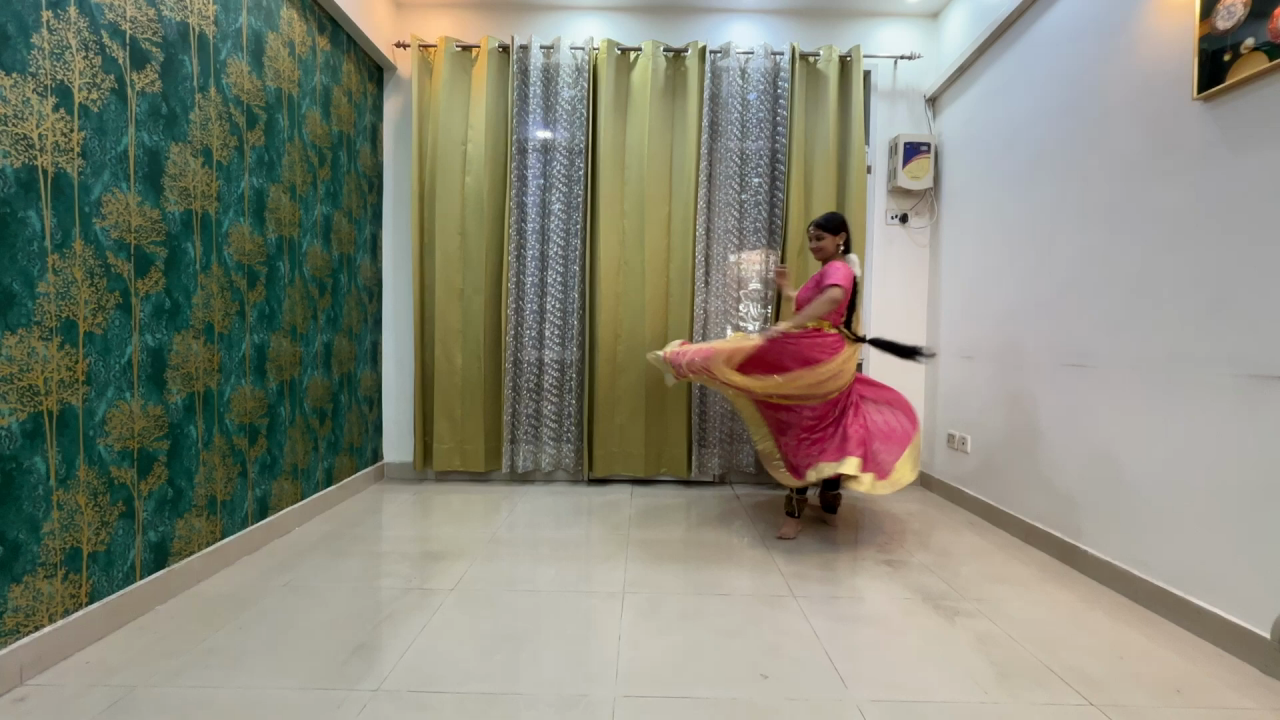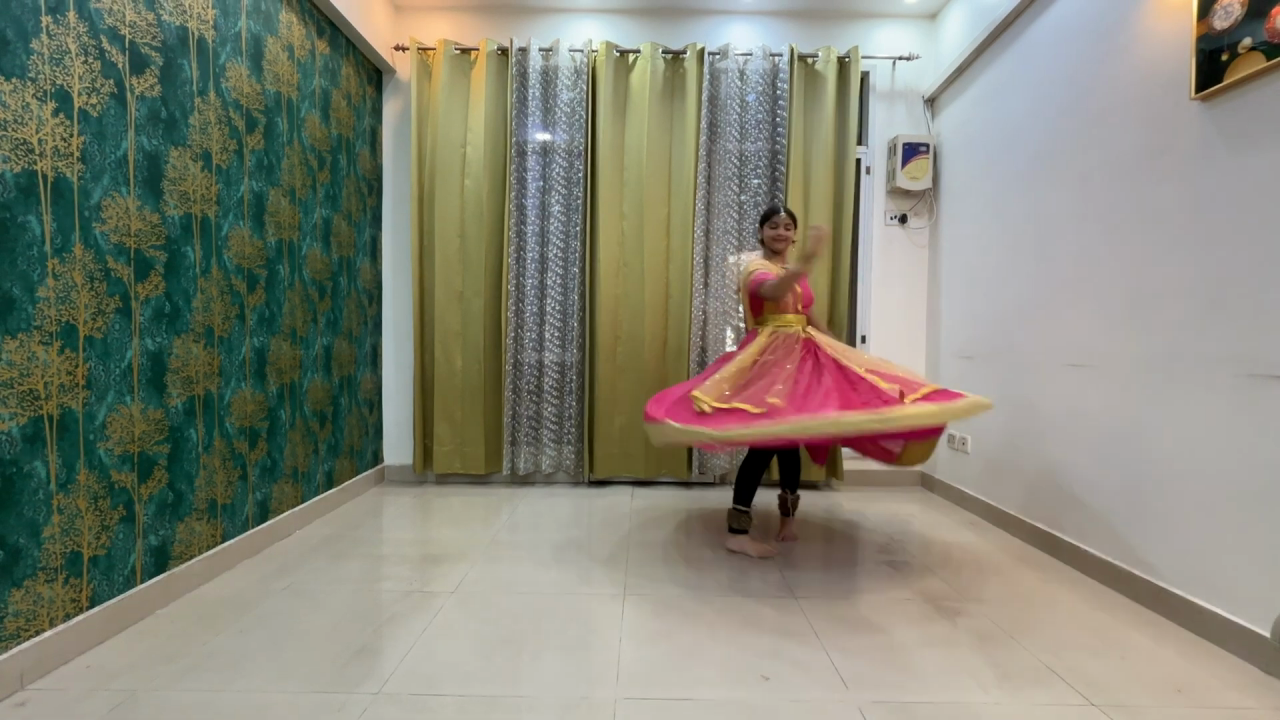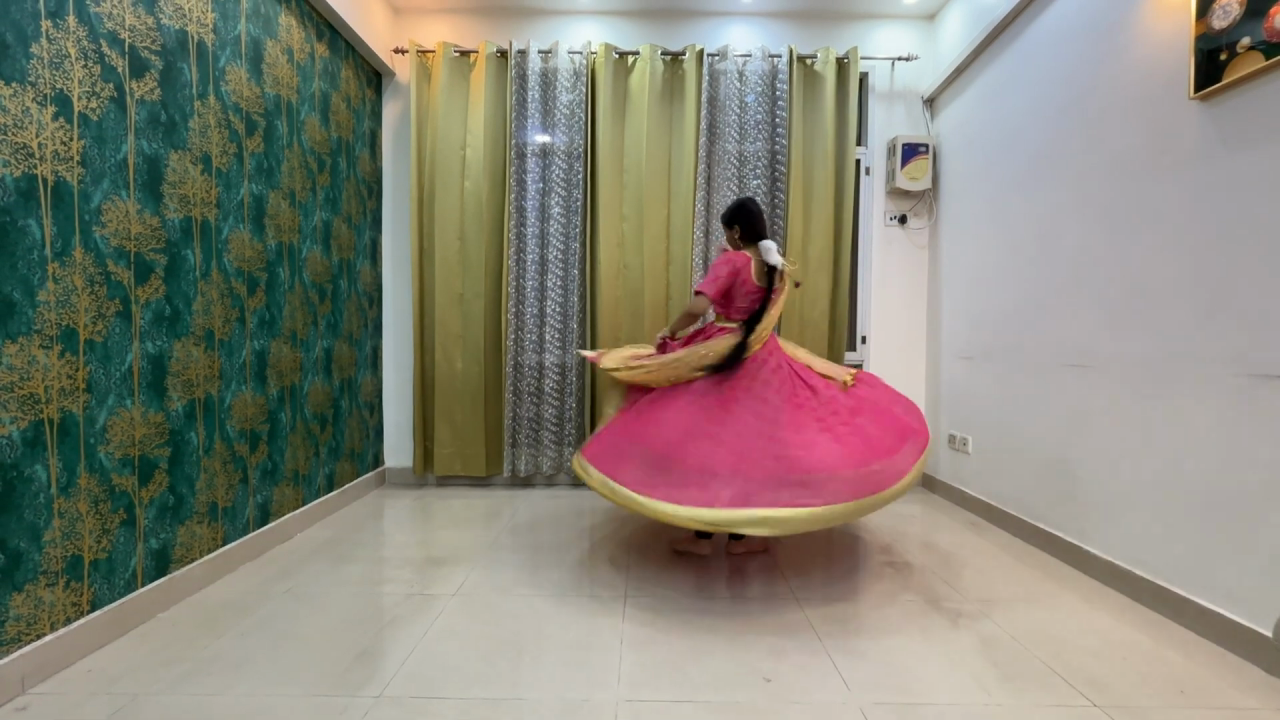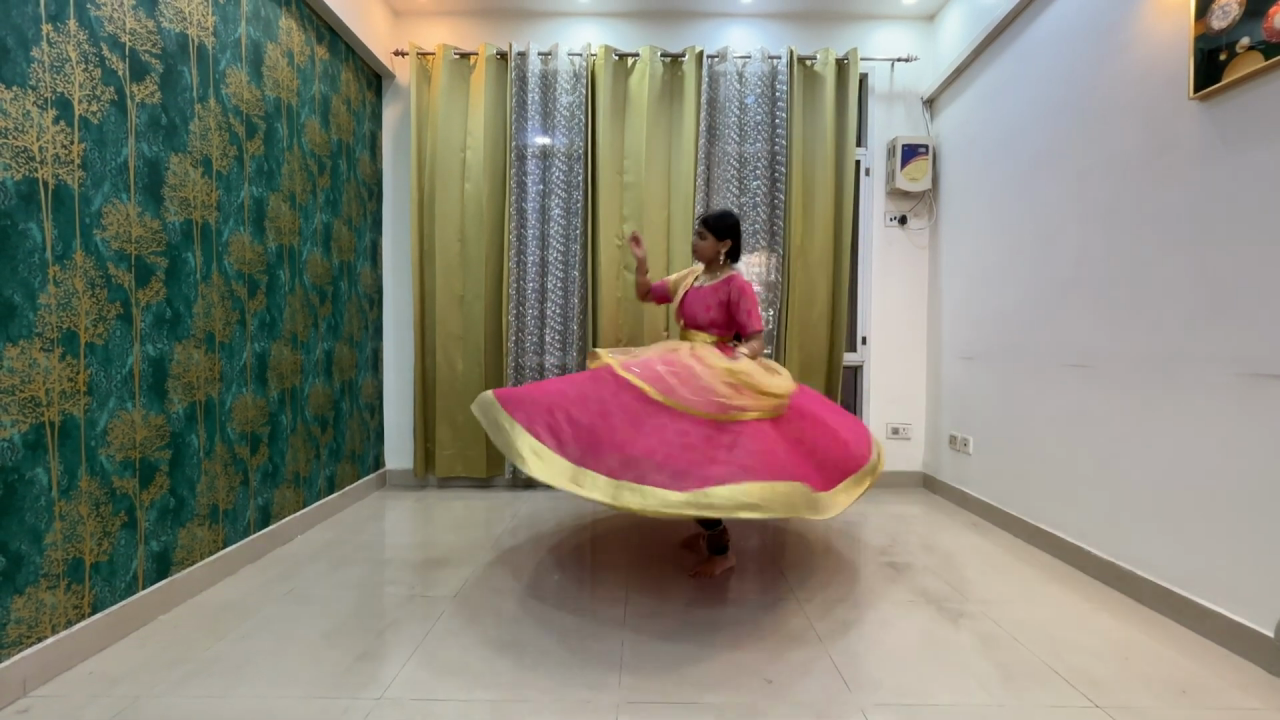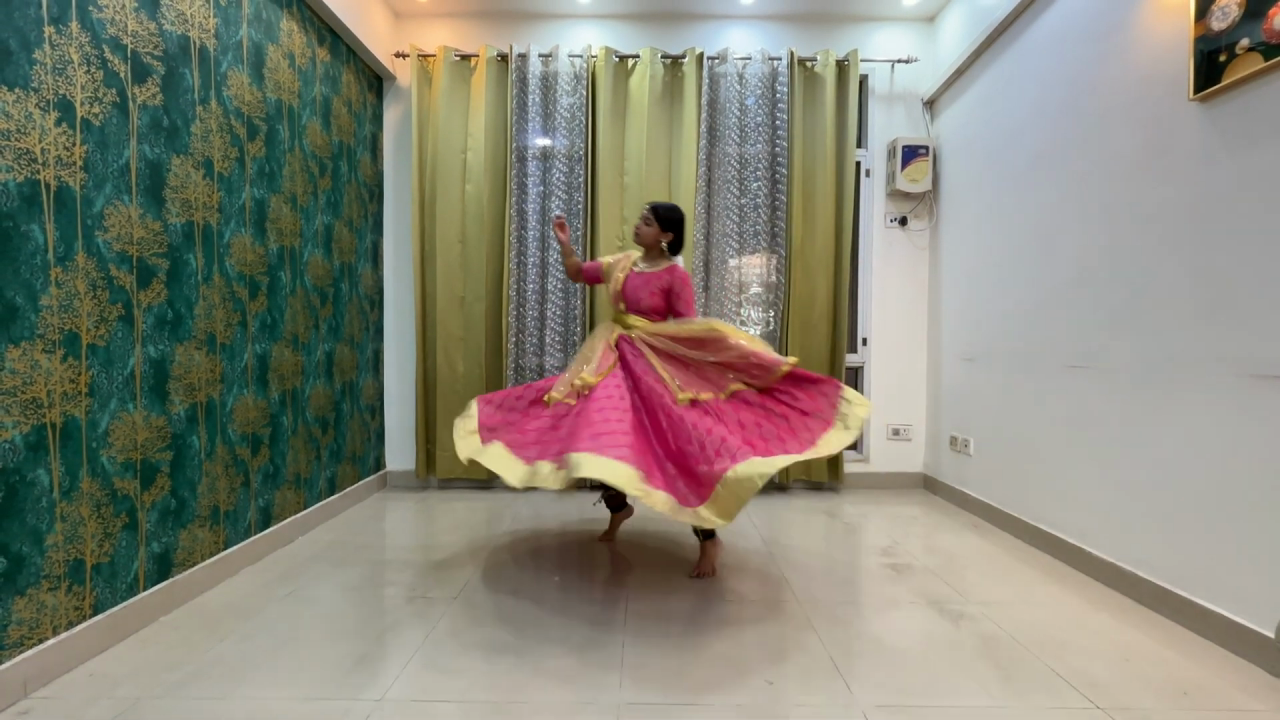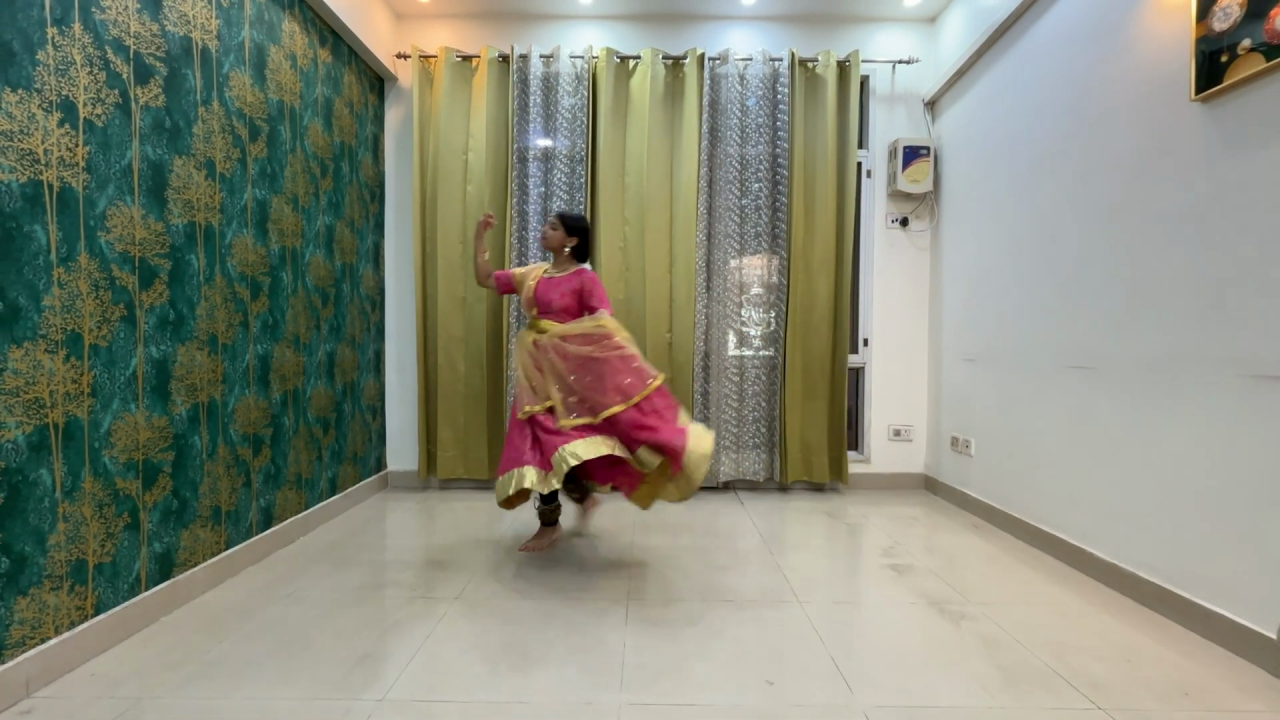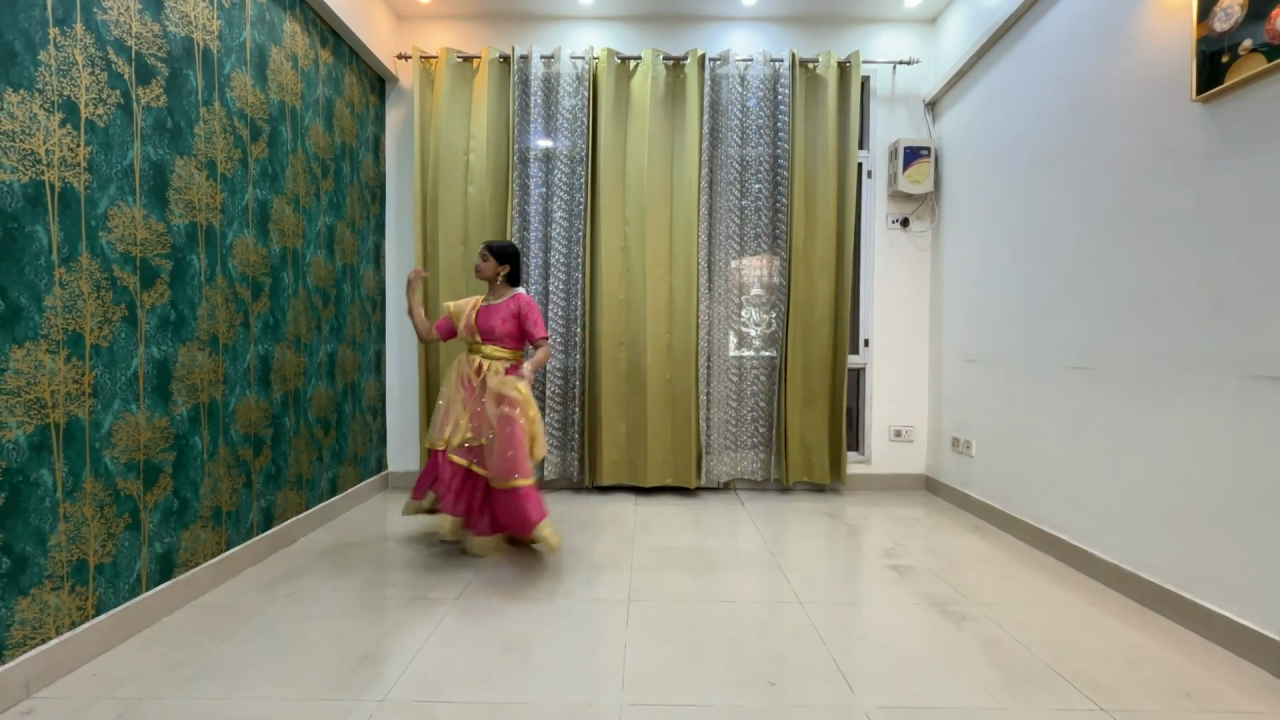
dt=0.4s
person 1, frame 1
left shoulder: (839, 269)
right shoulder: (824, 274)
left elbow: (835, 296)
left wrist: (785, 327)
right wrist: (785, 286)
left hip: (818, 354)
right hip: (809, 355)
left knee: (809, 433)
right knee: (825, 433)
left ankle: (794, 513)
right ankle: (829, 504)
person 1, frame 2
left shoulder: (791, 269)
right shoulder: (755, 268)
left elbow: (807, 309)
right elbow: (773, 294)
left wrist: (826, 338)
right wrist: (805, 257)
left hip: (801, 353)
right hip: (769, 356)
left knee: (790, 438)
right knee: (763, 442)
left ankle: (788, 512)
right ankle: (737, 531)
person 1, frame 3
left shoulder: (728, 261)
right shoulder: (778, 266)
left elbow: (697, 307)
left wrist: (672, 331)
left hip: (724, 353)
right hip: (763, 357)
left knee: (705, 441)
right knee: (752, 441)
left ankle: (705, 534)
right ankle: (743, 532)
person 1, frame 4
left shoulder: (737, 286)
right shoulder: (690, 277)
left elbow: (754, 340)
right elbow: (646, 294)
left wrist: (732, 367)
right wrist: (641, 262)
left hip: (715, 374)
right hip: (680, 366)
left knee: (696, 456)
left ankle: (720, 551)
right ankle: (708, 527)
person 1, frame 5
left shoulder: (675, 277)
right shoulder: (623, 261)
left elbow: (694, 330)
right elbow: (576, 273)
right wrist: (565, 245)
left hip: (651, 362)
right hip: (612, 355)
left knee: (665, 441)
right knee: (600, 431)
left ankle: (710, 539)
right ankle: (618, 506)
person 1, frame 6
left shoulder: (584, 278)
right shoulder: (533, 274)
left elbow: (606, 323)
right elbow: (485, 279)
left wrist: (604, 326)
right wrist: (480, 237)
left hip: (565, 362)
right hip: (534, 363)
left knee: (549, 435)
right knee: (539, 436)
left ankle: (548, 525)
right ankle: (586, 495)
person 1, frame 7
left shoulder: (522, 303)
right shoulder: (467, 307)
left elbow: (543, 347)
right elbow: (427, 335)
left wrist: (530, 367)
right wrist: (412, 294)
left hip: (501, 387)
right hip: (465, 387)
left knee: (496, 457)
right knee: (453, 456)
right ankle: (462, 523)
